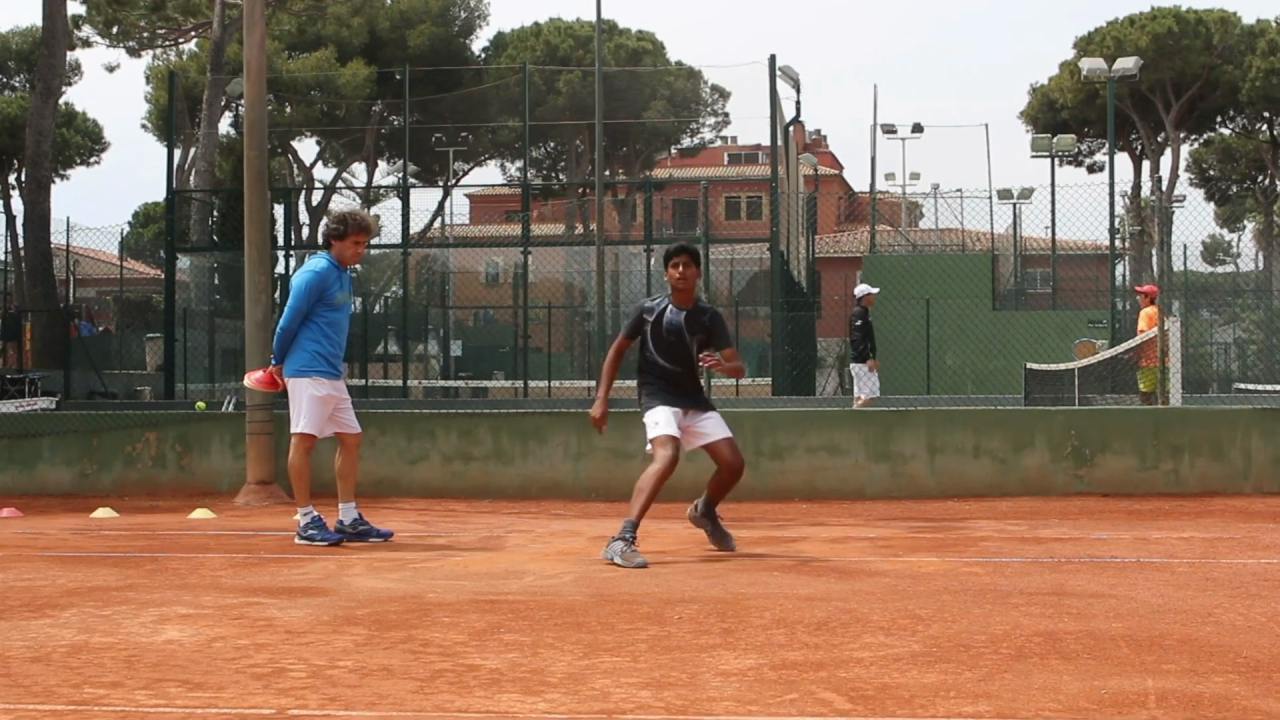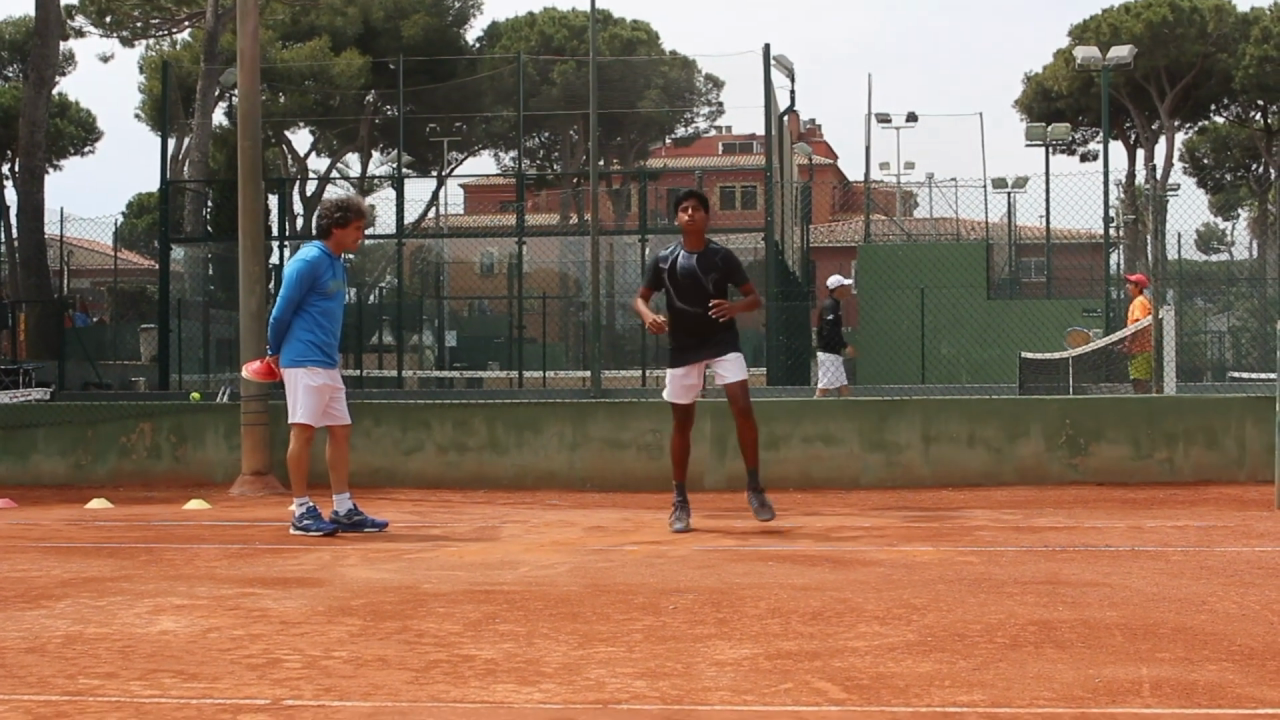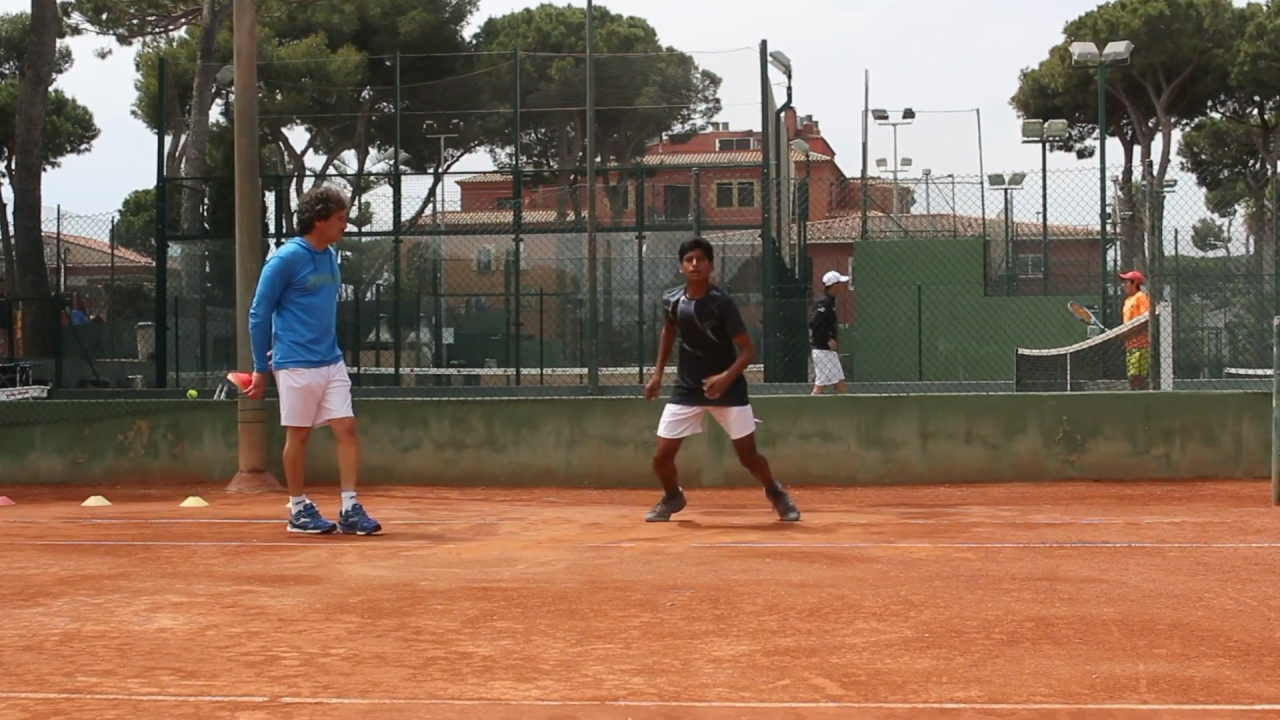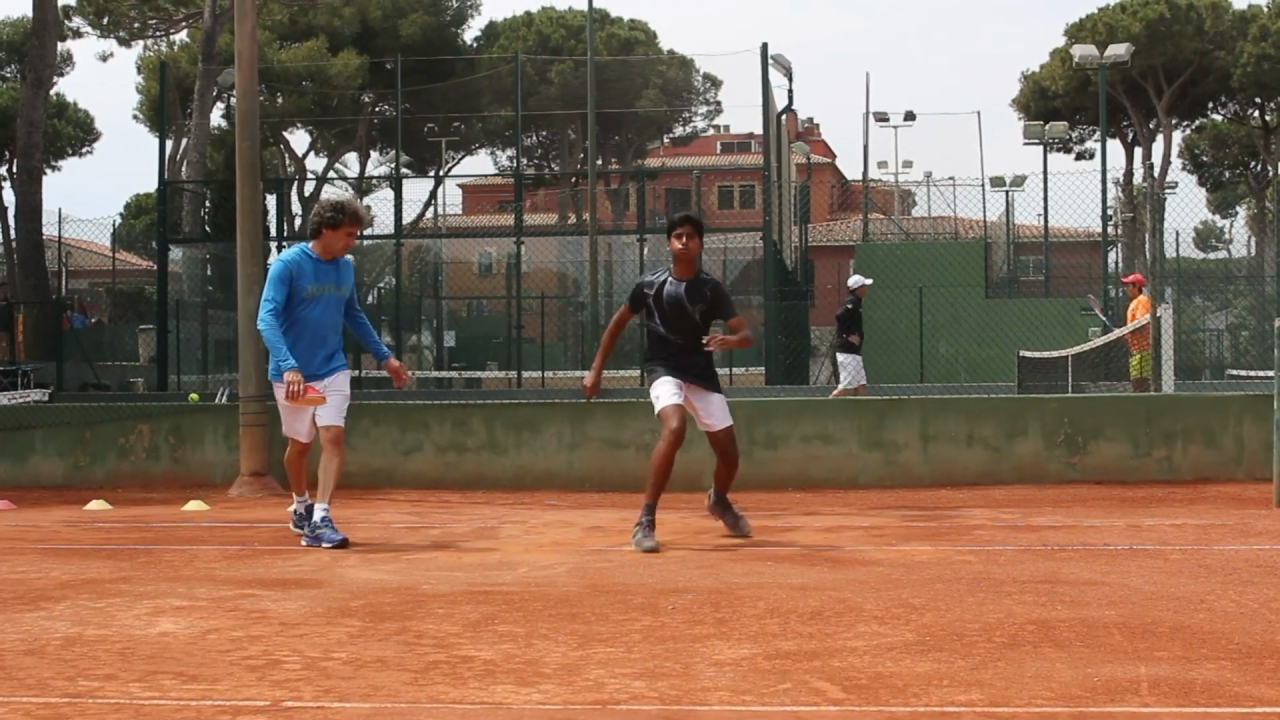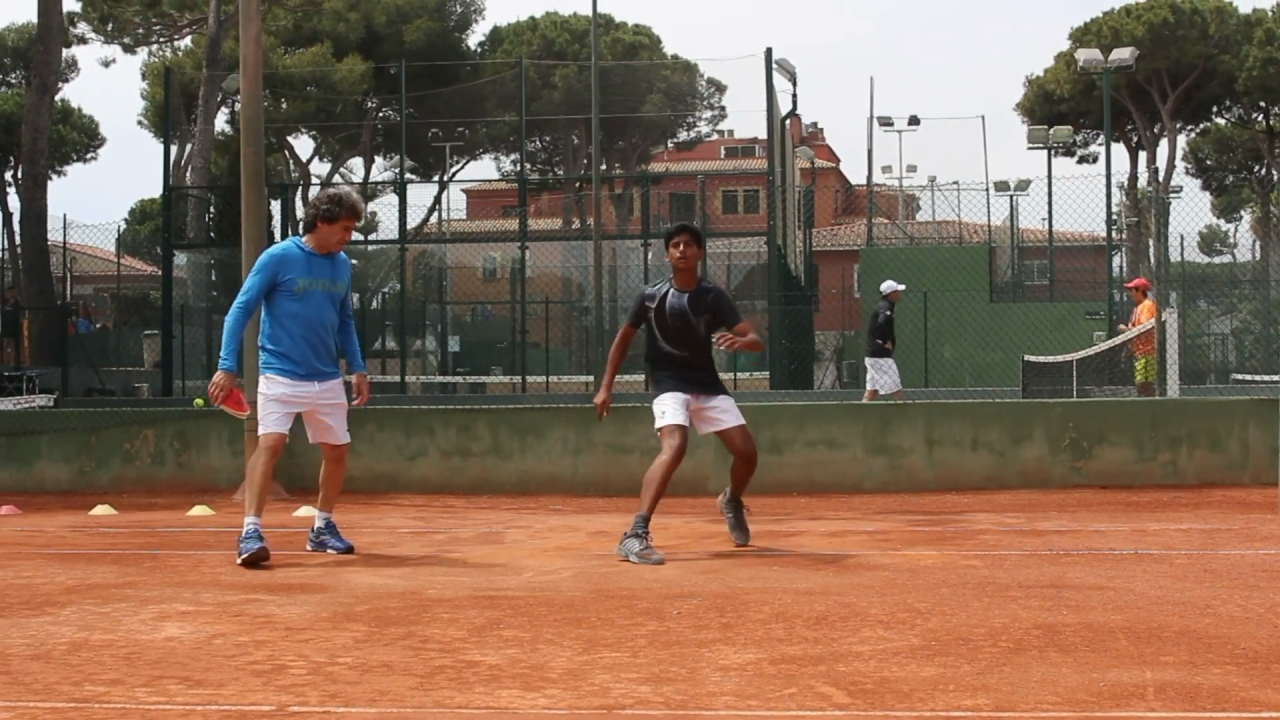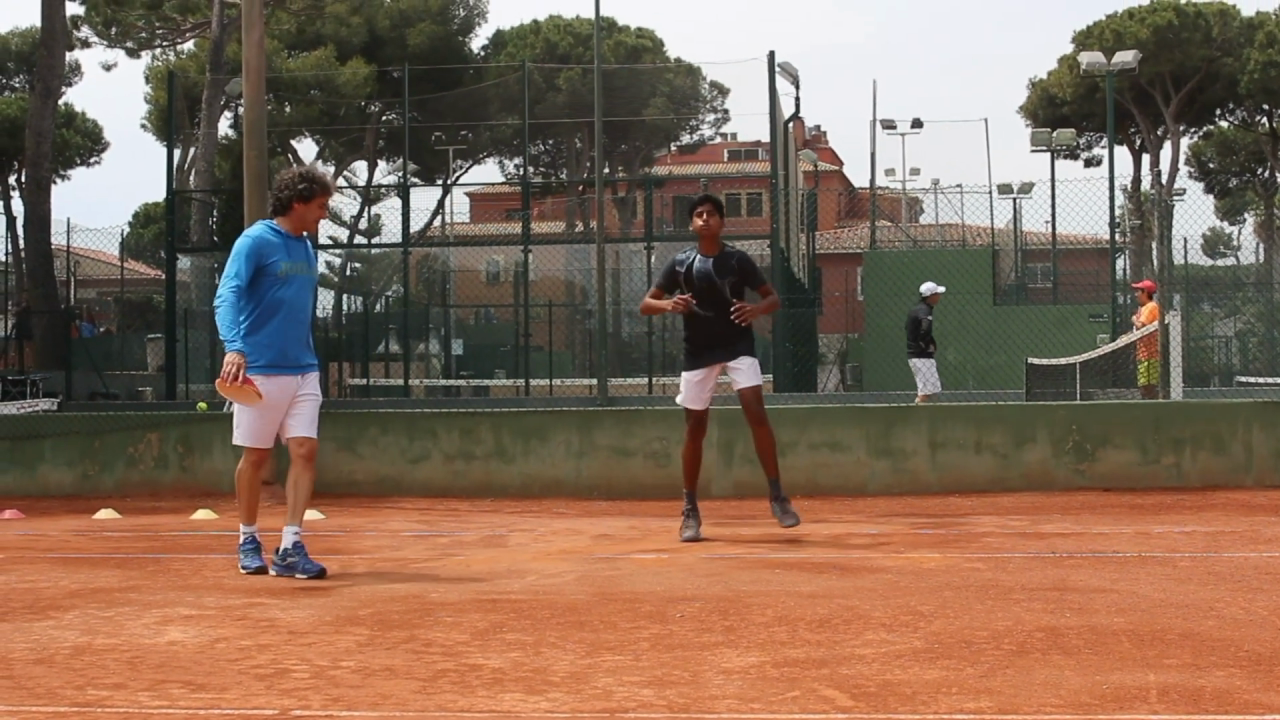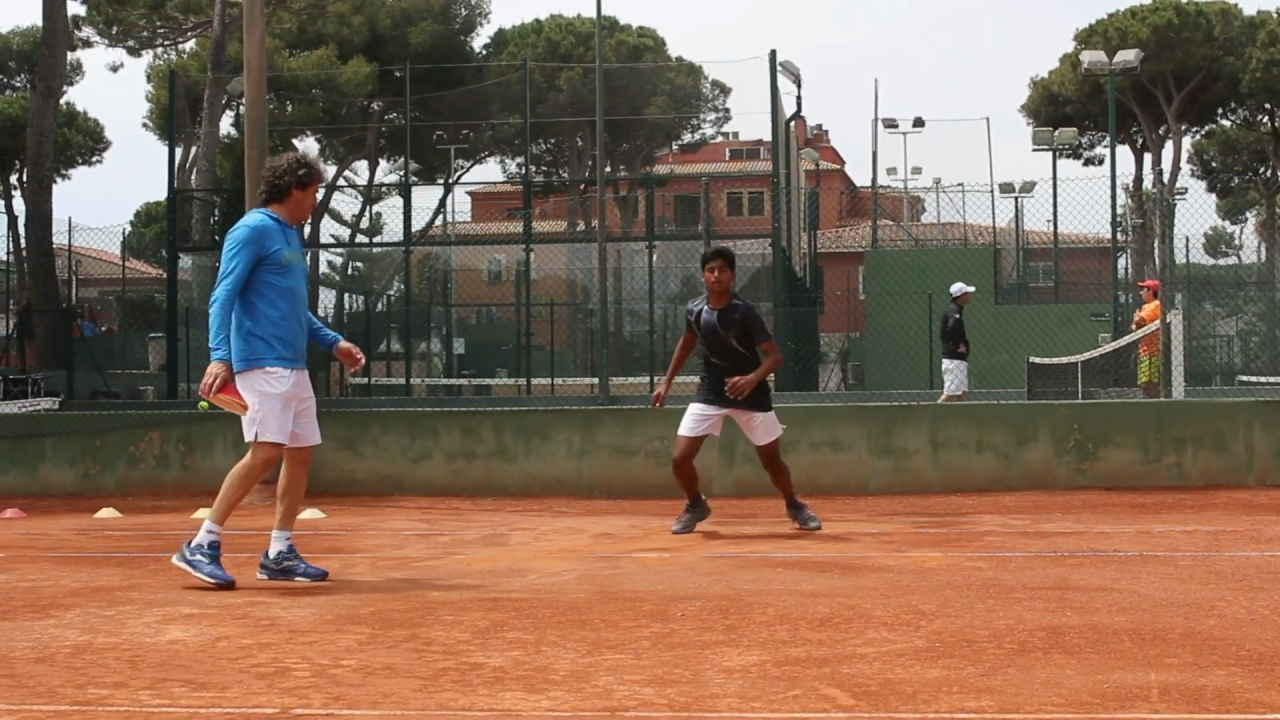
dt=0.5s
person 1, frame 1
left shoulder: (343, 273)
right shoulder: (316, 272)
right elbow: (288, 322)
right wrist: (278, 361)
left hip: (333, 374)
right hip: (309, 372)
left knee: (351, 439)
right knee: (304, 440)
left ankle: (349, 519)
right ankle: (307, 521)
person 1, frame 2
left shoulder: (336, 262)
right shoulder: (308, 261)
right elbow: (281, 312)
right wrist: (275, 352)
left hip: (328, 364)
right hip: (305, 362)
left knee: (340, 432)
right knee: (303, 431)
left ankle: (343, 509)
right ankle: (302, 511)
person 1, frame 3
left shoulder: (330, 257)
right shoulder: (285, 259)
right elbow: (259, 314)
right wrist: (260, 366)
left hip: (332, 362)
right hip: (295, 364)
left knee: (346, 428)
right knee: (299, 434)
left ankle: (352, 508)
right ankle: (299, 509)
person 1, frame 4
left shoulder: (345, 267)
right shoulder: (287, 263)
left elbow: (354, 315)
right elbow: (267, 319)
left wrist: (385, 356)
right wrist: (288, 366)
left hip: (333, 371)
right hip: (294, 374)
left knee: (332, 437)
right knee: (299, 444)
left ankle: (321, 520)
right ankle: (302, 506)
person 1, frame 5
left shoulder: (343, 266)
right shoulder: (277, 258)
right elbow: (241, 310)
left wrist: (358, 368)
right wrist: (228, 365)
left hip: (327, 377)
right hip: (280, 374)
left knee: (337, 453)
right knee: (271, 444)
left ankle: (323, 529)
right ankle: (251, 532)
person 1, frame 6
left shoulder: (307, 249)
right shoulder: (255, 241)
right elbow: (227, 296)
right wrist: (234, 347)
left hip: (304, 371)
right hip: (261, 371)
left knee: (305, 452)
right knee: (256, 455)
left ankle: (290, 548)
right ankle: (248, 540)
person 1, frame 7
left shoulder: (290, 236)
right shoulder: (253, 229)
right elbow: (223, 297)
left wrist: (332, 341)
right wrist: (220, 356)
left hip: (292, 366)
right hip: (261, 364)
left knee: (300, 455)
right knee: (264, 451)
left ankle: (280, 552)
right ankle: (201, 545)
person 2, frame 1
left shoulder: (710, 318)
right shoulder: (648, 310)
left elbow: (738, 367)
right elbow: (616, 352)
left wrist: (725, 367)
right wrist: (601, 399)
left hip: (692, 397)
right hip: (656, 396)
left knee: (734, 463)
right knee: (667, 457)
left ankle: (705, 511)
right ankle: (624, 538)
person 2, frame 2
left shoulder: (723, 256)
right shoulder: (663, 259)
left elbow: (754, 297)
right elbow: (640, 298)
left wrist: (737, 306)
right wrist: (649, 316)
left hip: (723, 342)
right hip: (683, 348)
left knee: (742, 409)
right knee: (682, 423)
left ankle: (754, 487)
right ankle: (680, 498)
person 2, frame 3
left shoulder: (723, 304)
right shoulder: (671, 301)
left elbow: (748, 351)
left wrist: (727, 377)
right wrist: (657, 372)
left hip: (729, 387)
right hip: (687, 389)
left knee: (747, 455)
right knee: (661, 457)
left ankle: (775, 494)
right ankle: (673, 497)
person 2, frame 4
left shoulder: (712, 288)
right shoulder: (649, 284)
left elbow: (744, 333)
right elbow: (618, 323)
left wrist: (730, 340)
right wrist: (595, 370)
left hip: (702, 374)
right hip: (664, 369)
left knee: (729, 453)
right knee: (673, 430)
left ankle: (719, 501)
right ankle: (645, 521)
person 2, frame 5
left shoulder: (714, 296)
right shoulder: (651, 295)
left elbow: (754, 338)
right elbow: (623, 339)
left wrist: (741, 341)
right wrist: (605, 387)
left hip: (707, 385)
right hip: (668, 383)
left knee: (747, 452)
right knee: (674, 447)
left ankle: (733, 501)
right ankle: (636, 534)
person 2, frame 6
left shoulder: (739, 260)
right shoulder: (679, 263)
left elbow: (773, 297)
right elbow: (645, 304)
left wrist: (756, 309)
right wrist: (667, 305)
left hip: (738, 347)
right hip: (698, 353)
left knee: (756, 414)
right knee: (695, 430)
left ankle: (777, 495)
right ankle: (690, 507)
person 2, frame 7
left shoulder: (745, 311)
right shoulder: (694, 310)
left elbow: (776, 356)
right elbow: (686, 343)
left wrist: (753, 378)
right wrist: (665, 382)
left hip: (750, 394)
right hip: (711, 394)
left knee: (772, 462)
right knee: (680, 459)
left ankle: (794, 506)
right ankle: (696, 506)
